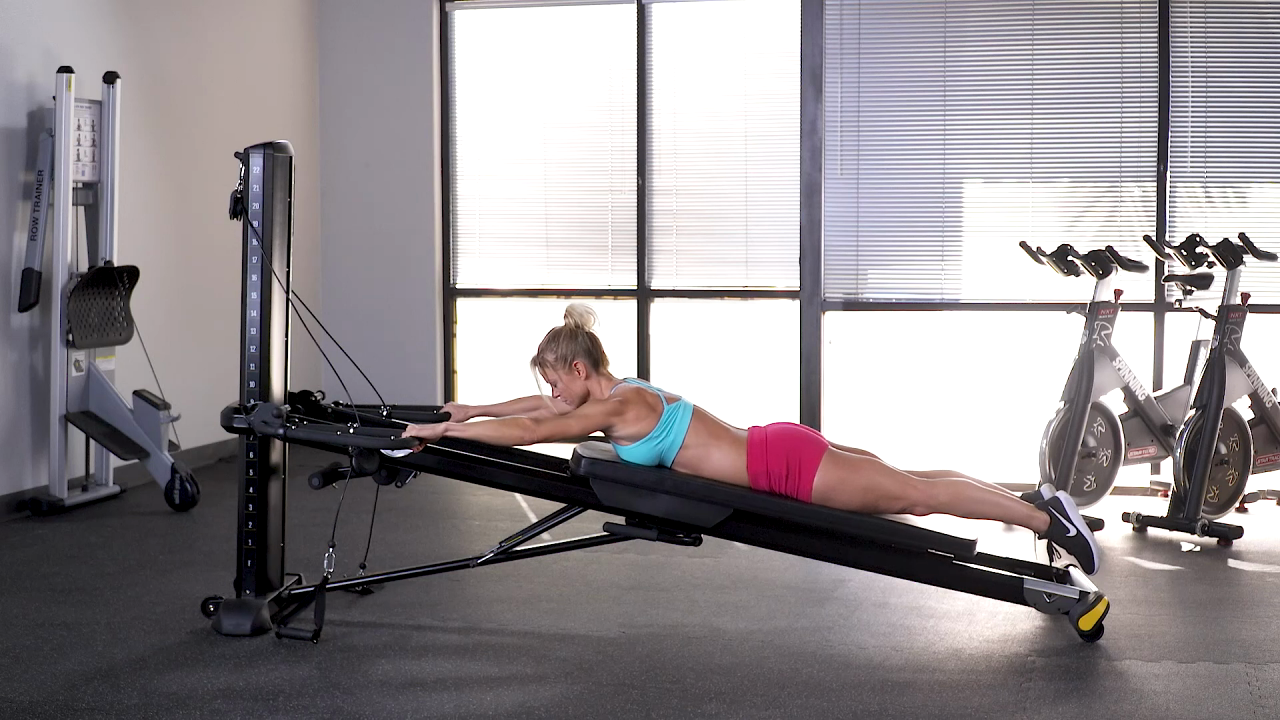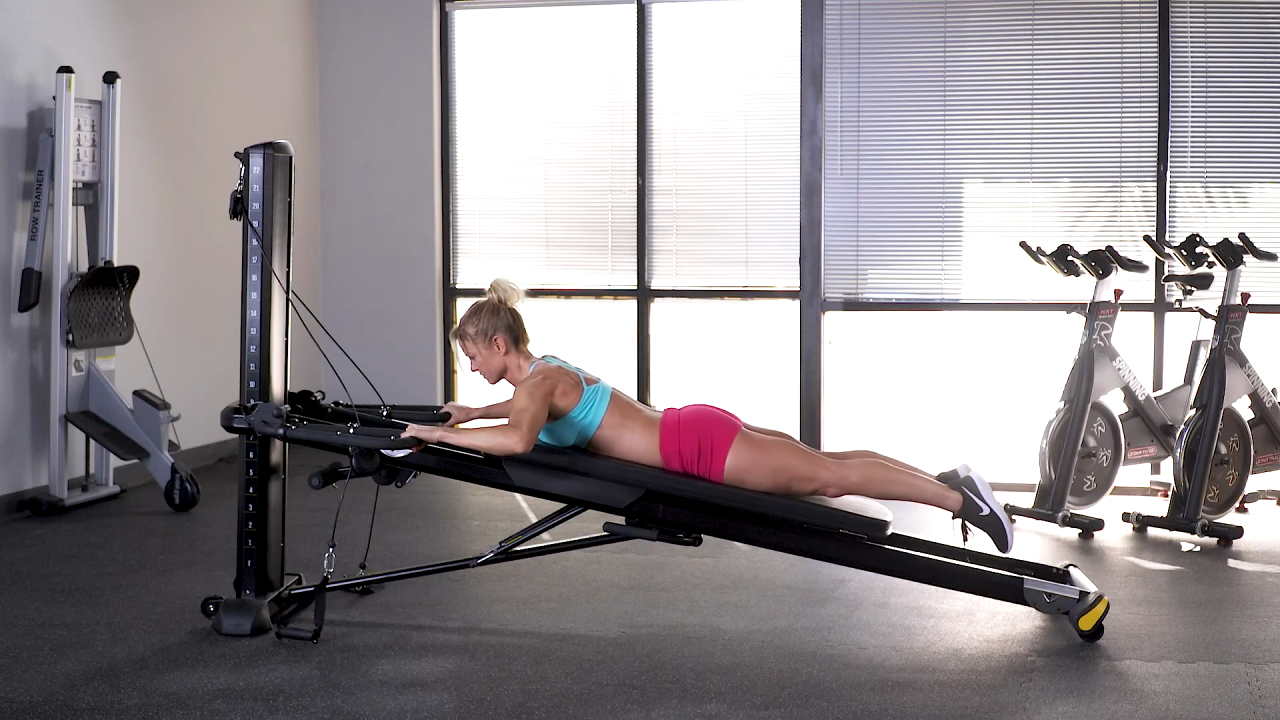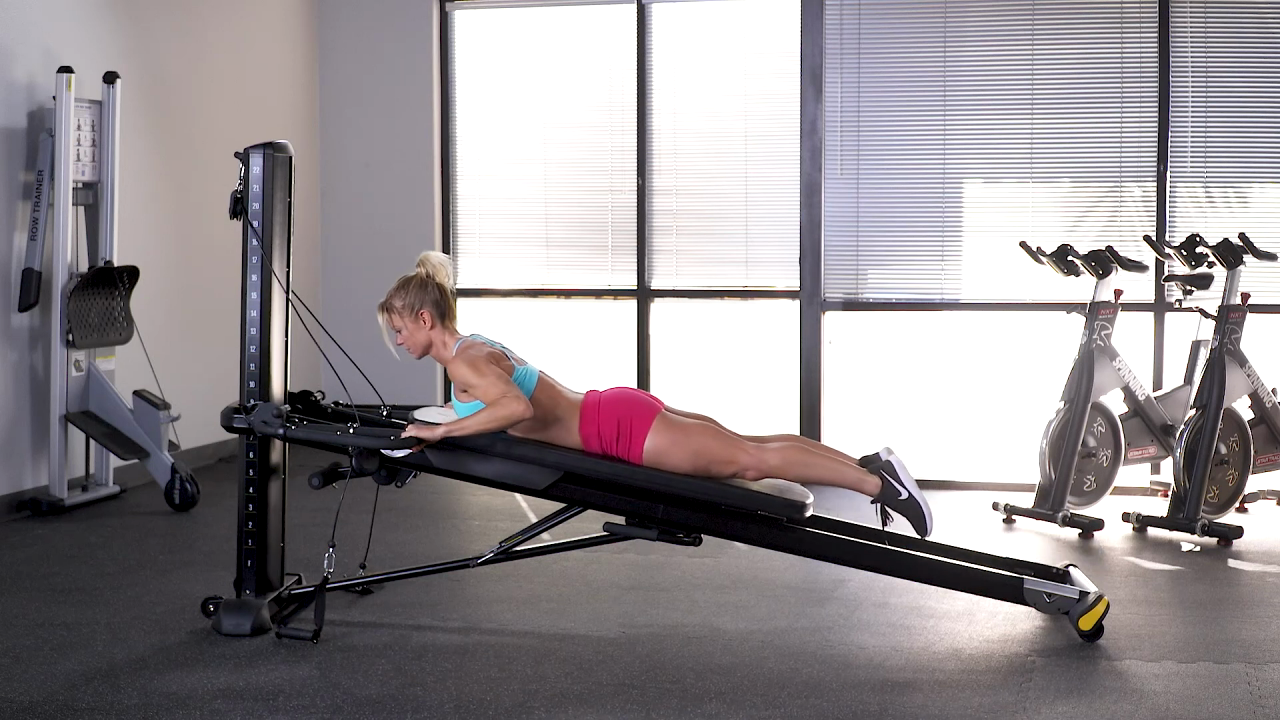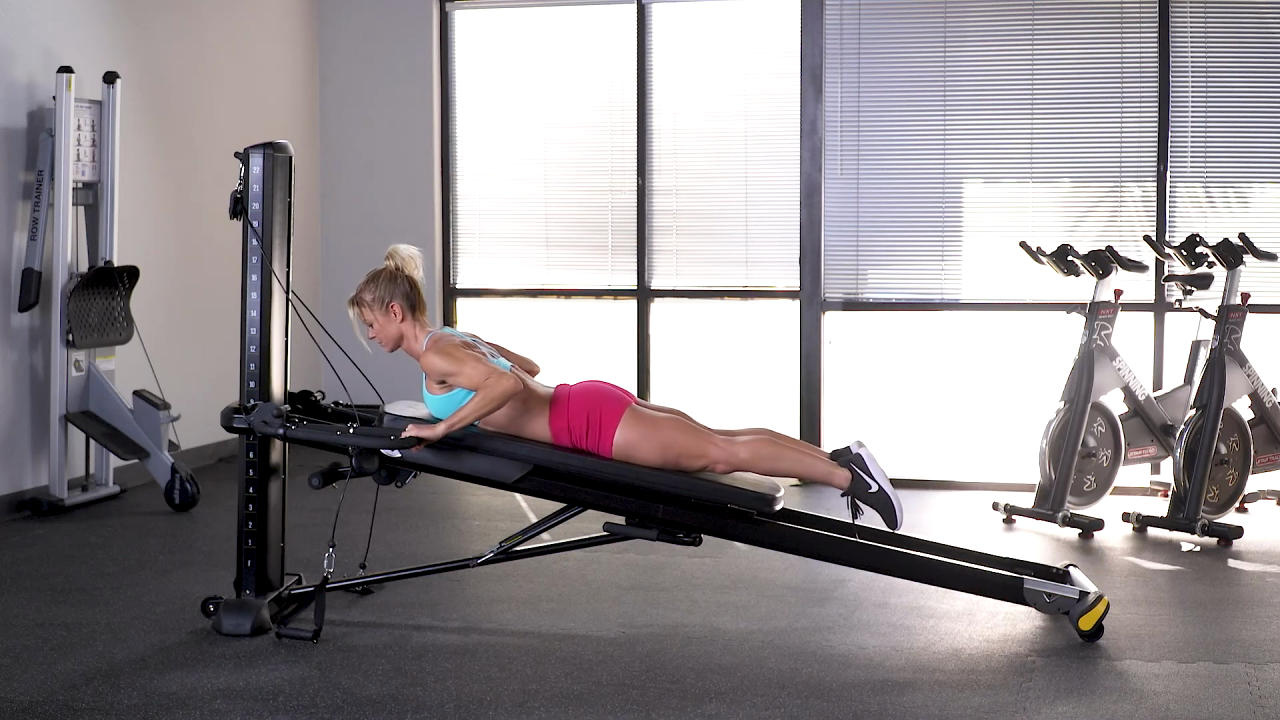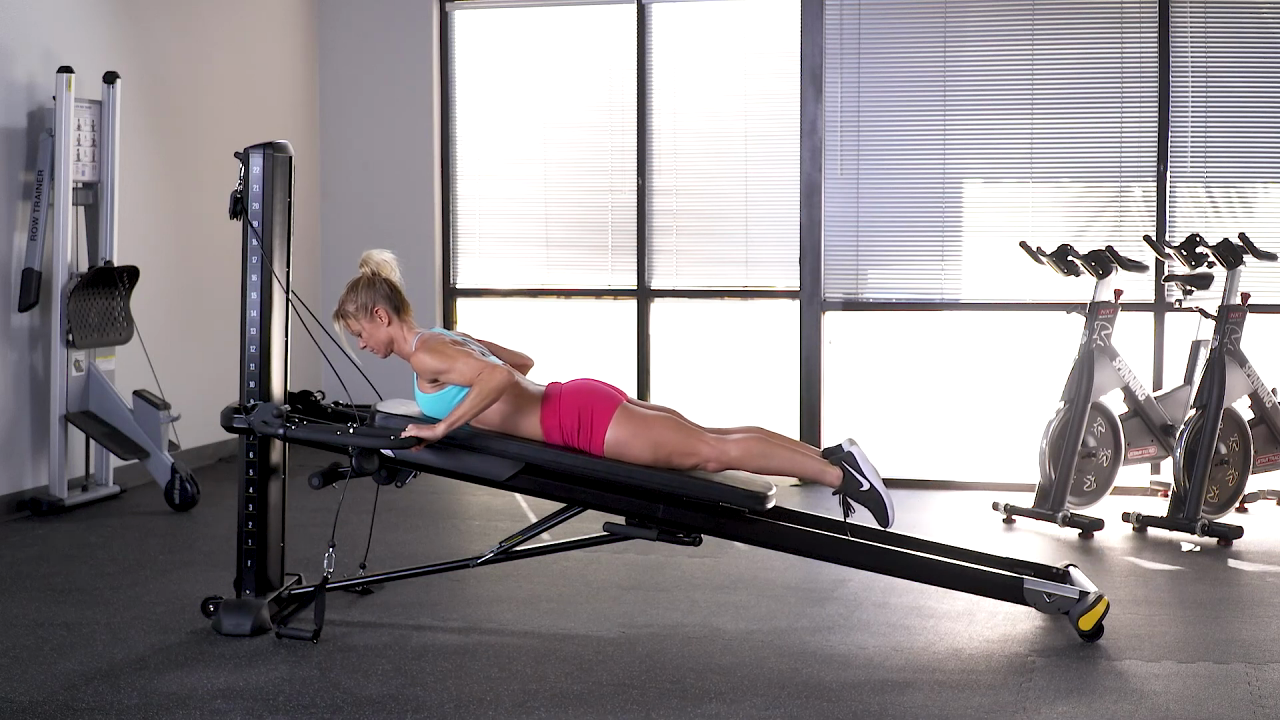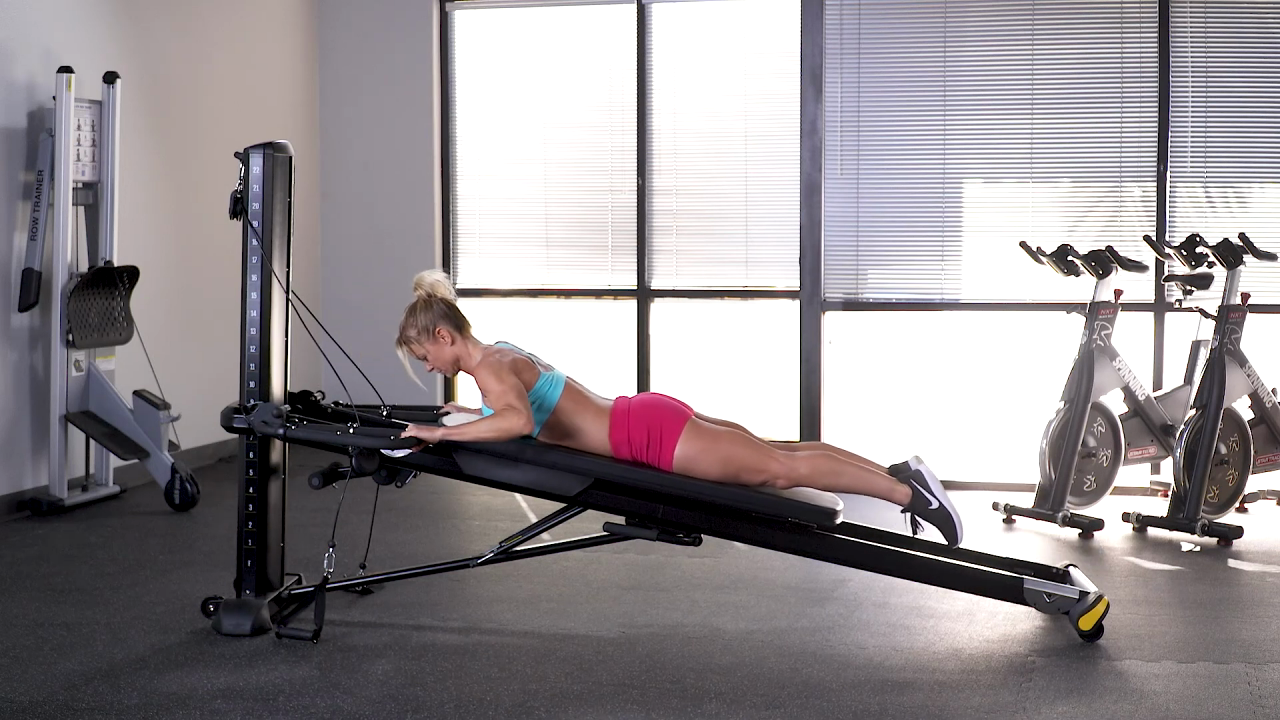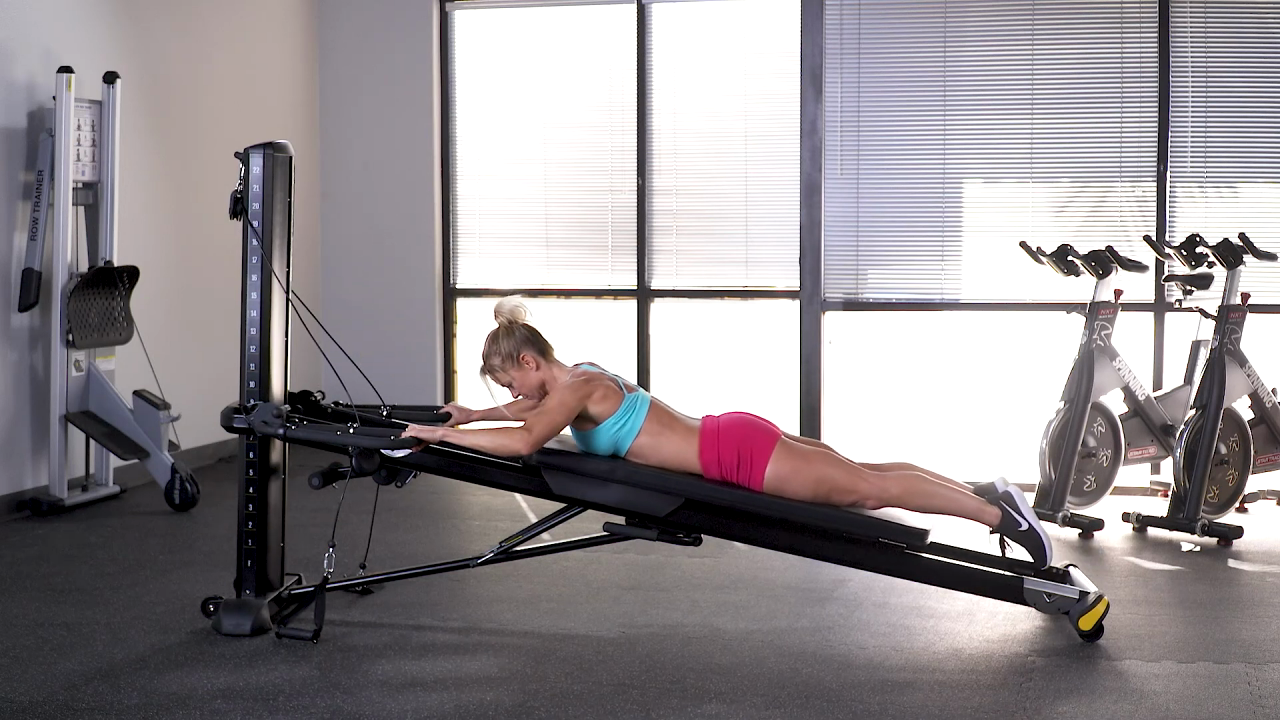
dt=0.7s
person 1, frame 1
left shoulder: (616, 407)
right shoulder: (614, 392)
left elbow: (529, 432)
right elbow: (545, 407)
left wrist: (442, 432)
right wrist: (472, 408)
left hip: (782, 464)
right hip: (779, 453)
left knee: (914, 495)
right knee: (910, 484)
left ankle: (1046, 518)
right ankle: (1034, 501)
person 1, frame 2
left shoulder: (538, 379)
right shoulder: (545, 369)
left elbow: (519, 441)
left wrist: (442, 434)
right wrist: (476, 411)
left hip: (698, 447)
right hip: (698, 430)
left knee: (829, 477)
right knee: (825, 464)
left ankle: (956, 499)
right ankle: (949, 483)
person 1, frame 3
left shoulder: (462, 361)
right shoulder: (476, 346)
left elbow: (520, 408)
left wrist: (443, 430)
right wrist: (469, 405)
left hip: (617, 428)
right hip: (618, 413)
left knee: (750, 462)
right knee: (749, 445)
left ankle: (878, 482)
right ankle: (869, 465)
person 1, frame 4
left shoulder: (434, 354)
right shoulder: (453, 337)
left elbow: (507, 384)
left wrist: (441, 427)
right wrist: (461, 399)
left hip: (587, 422)
right hip: (589, 404)
left knee: (719, 455)
right knee: (721, 439)
left ankle: (847, 476)
right ankle: (839, 459)
person 1, frame 5
left shoulder: (423, 353)
right shoulder: (443, 337)
left elbow: (497, 376)
left wrist: (443, 427)
right wrist: (460, 396)
left hip: (582, 420)
right hip: (583, 405)
left knee: (711, 453)
right knee: (712, 437)
left ankle: (840, 474)
right ankle: (831, 456)
person 1, frame 6
left shoulder: (487, 365)
right shoulder: (503, 354)
left elbow: (521, 422)
left wrist: (443, 432)
right wrist: (472, 415)
left hip: (648, 435)
right hip: (650, 419)
left knee: (779, 468)
right knee: (781, 453)
left ankle: (907, 493)
right ankle: (899, 475)
person 1, frame 7
left shoulder: (575, 387)
right shoulder: (578, 376)
left elbow: (525, 442)
right elbow: (536, 408)
left wrist: (443, 434)
right wrist: (473, 413)
left hip: (735, 452)
right hip: (737, 437)
left knee: (867, 490)
right knee: (866, 475)
left ankle: (996, 514)
right ankle: (987, 495)
